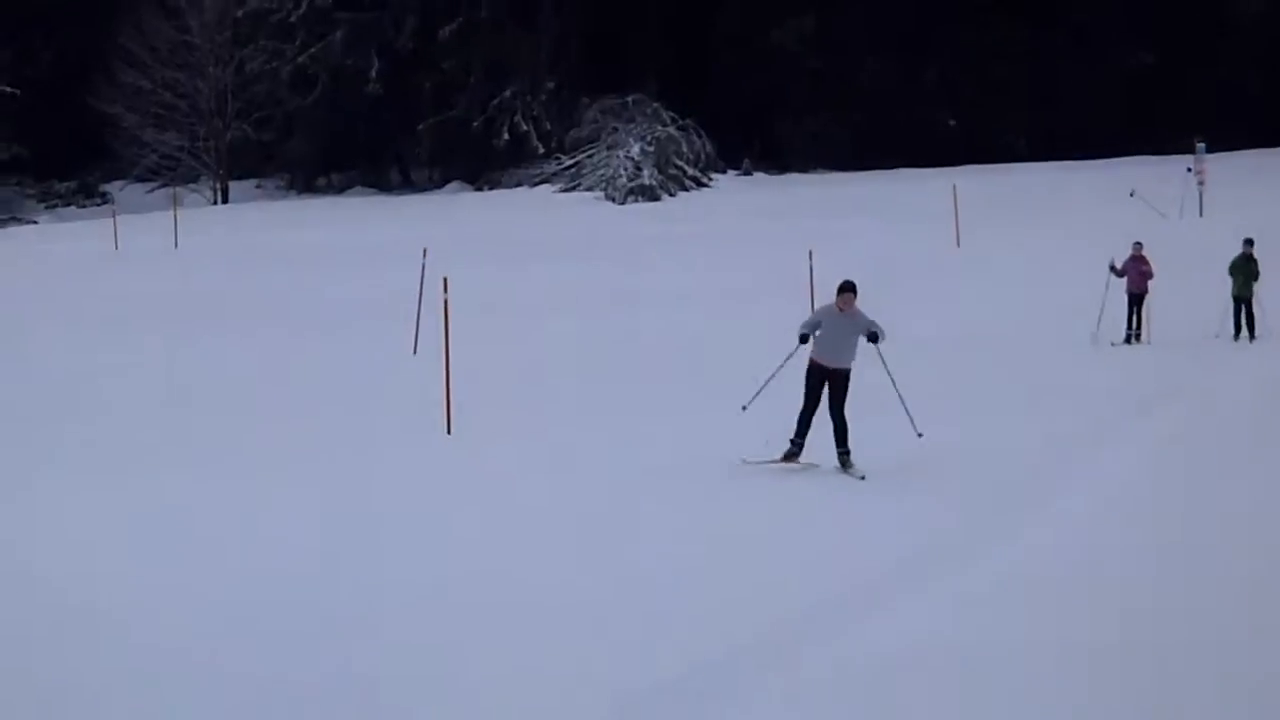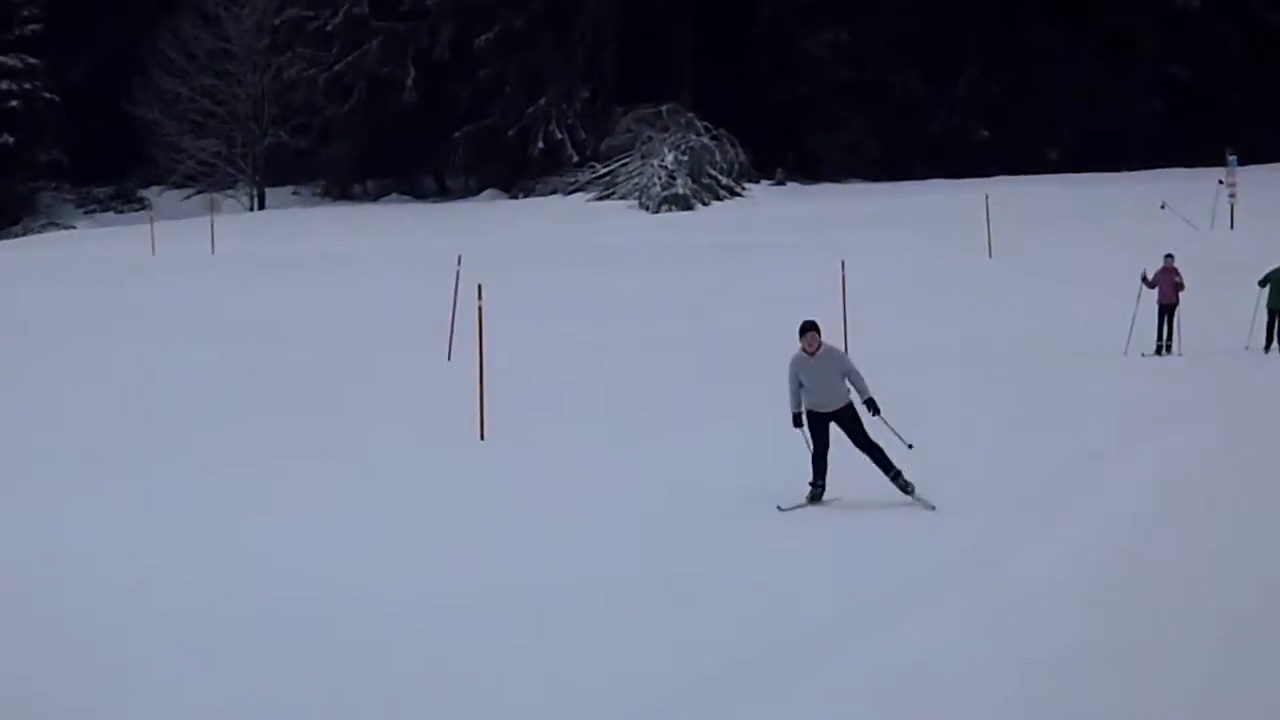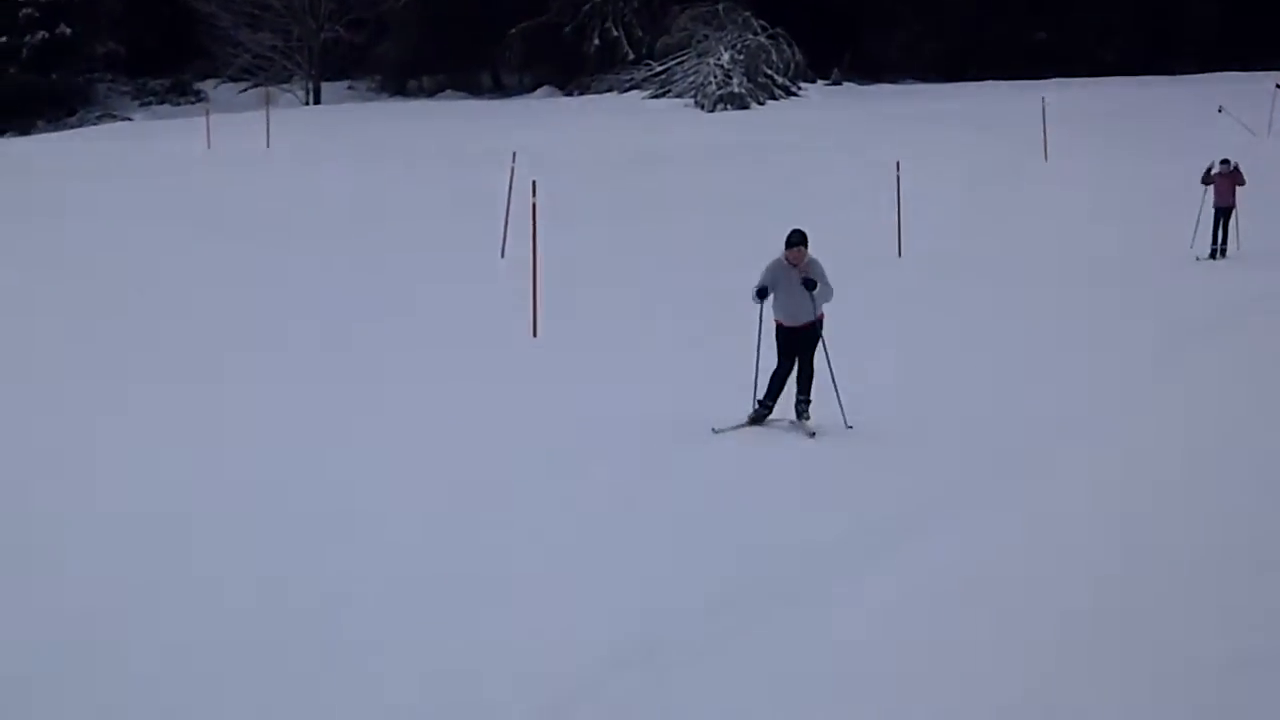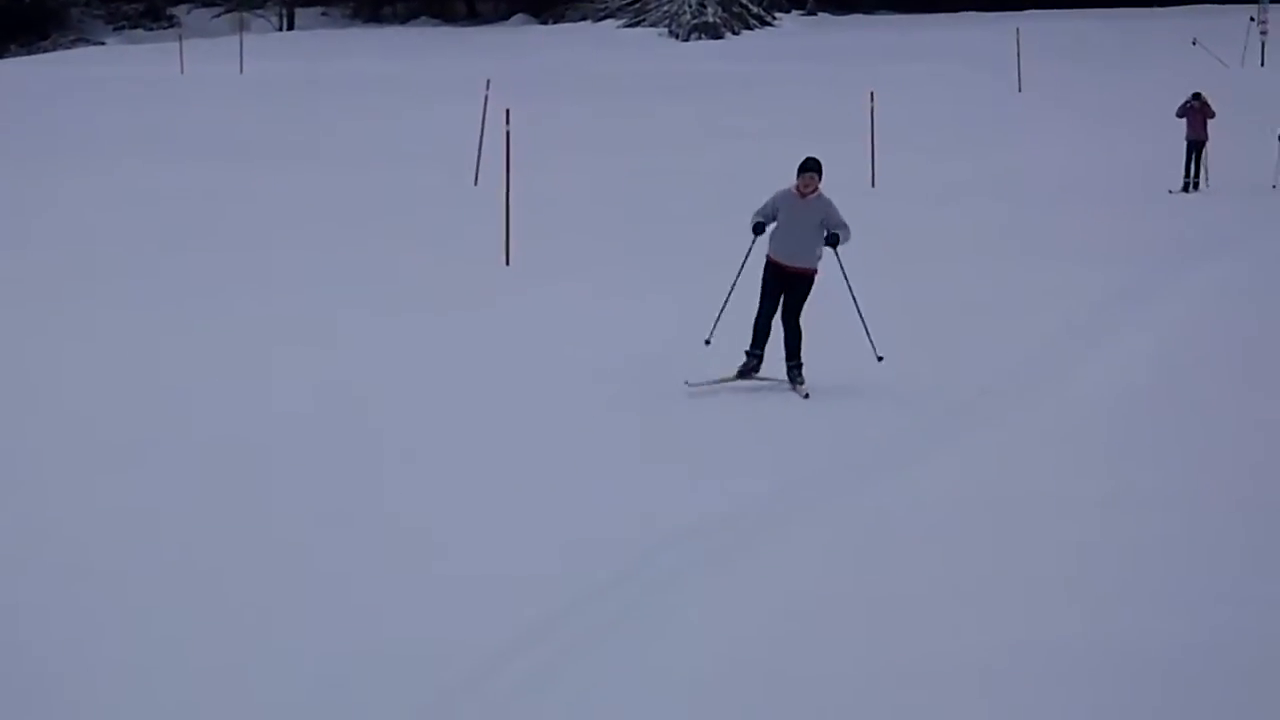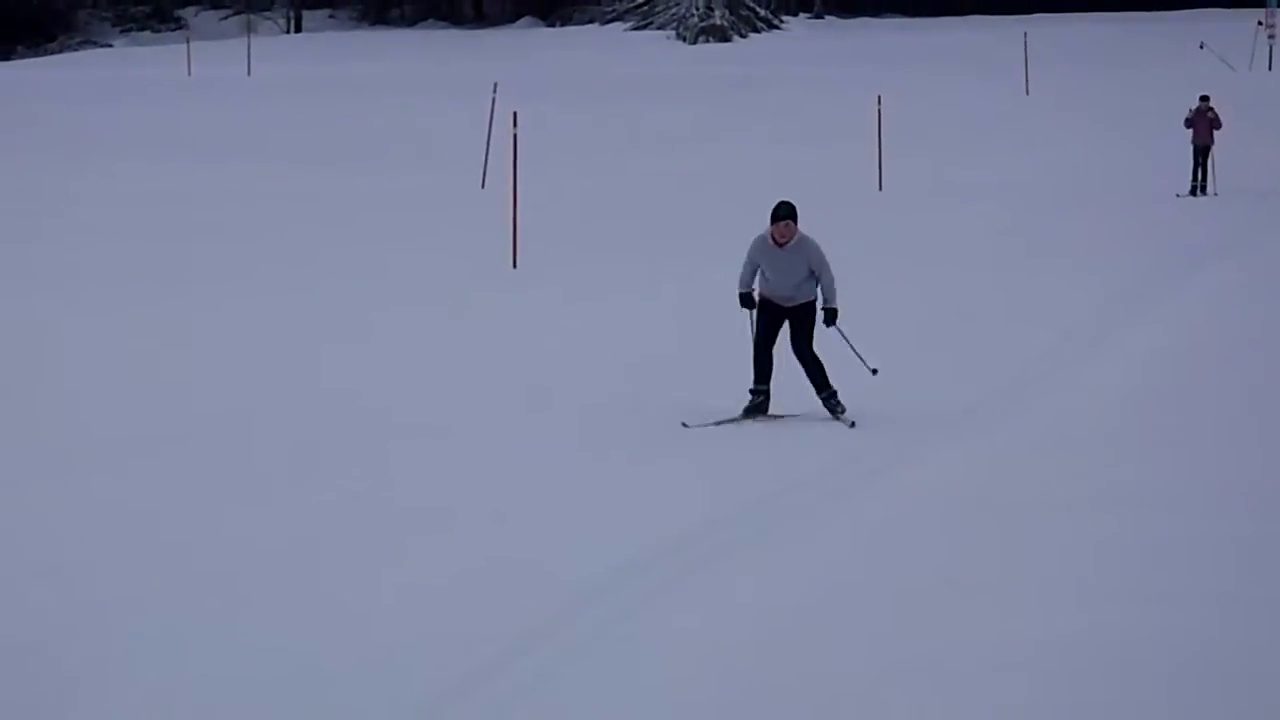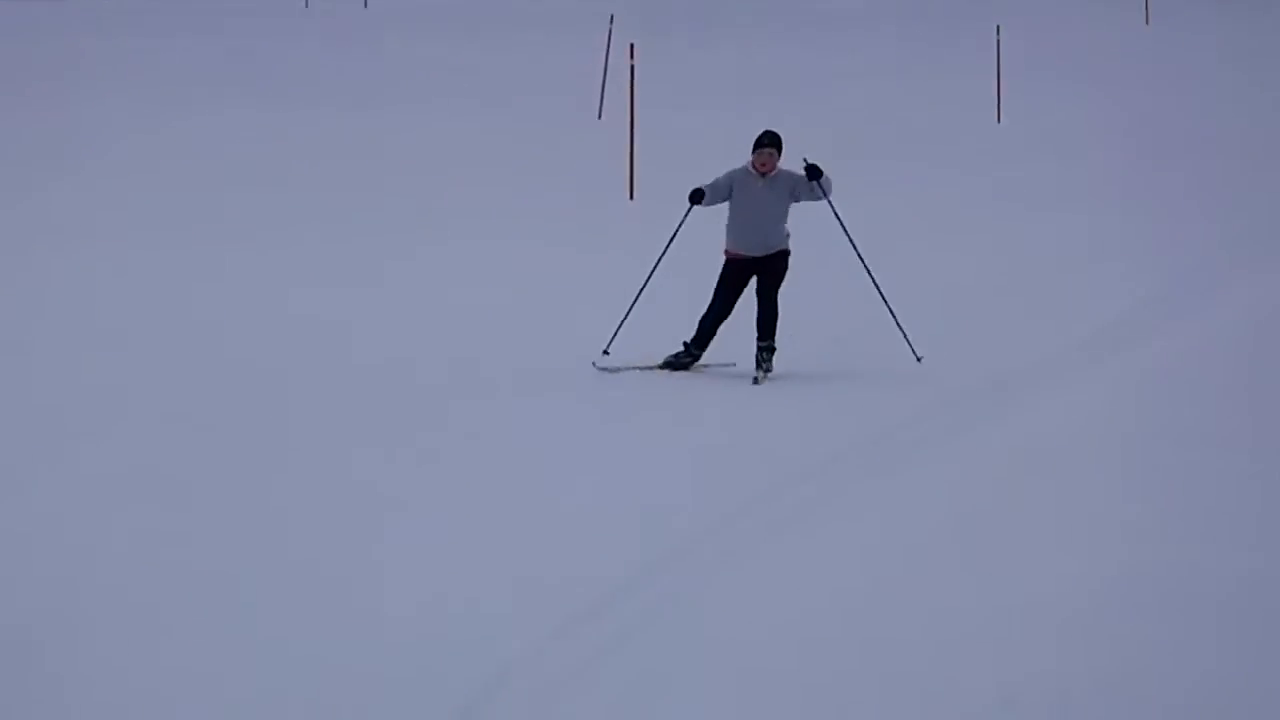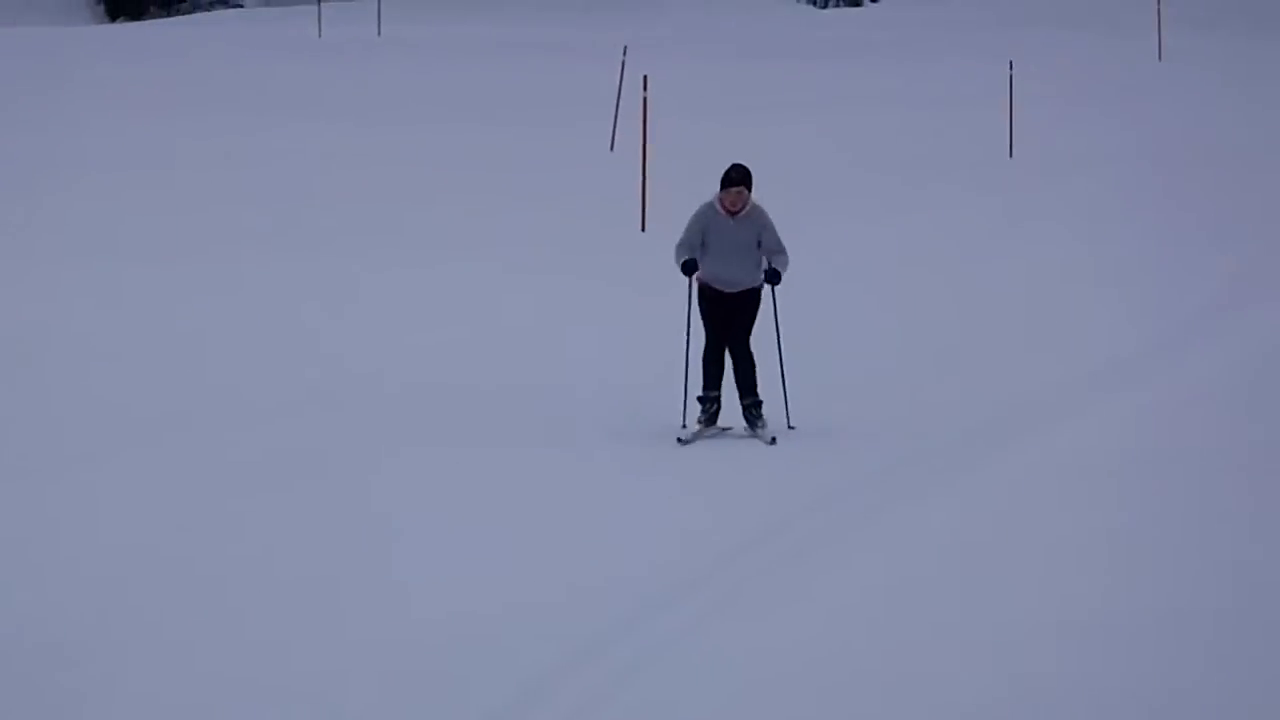
dt=0.7s
person 1, frame 1
left shoulder: (859, 318)
right shoulder: (825, 312)
left elbow: (878, 331)
right elbow: (807, 326)
left wrist: (875, 334)
right wrist: (804, 333)
left hip: (841, 371)
right hip: (817, 365)
left knee: (837, 412)
right knee: (810, 406)
left ankle: (843, 454)
right ankle: (796, 446)
person 1, frame 2
left shoulder: (835, 355)
right shoulder: (797, 362)
left elbow: (854, 375)
right elbow: (795, 387)
left wrist: (867, 397)
right wrist: (796, 411)
left hip: (842, 406)
right hip: (815, 412)
left knee: (863, 442)
right knee: (820, 447)
left ankle: (896, 477)
right ankle: (818, 487)
person 1, frame 3
left shoulder: (813, 265)
right shoulder: (775, 267)
left elbow: (828, 295)
right elbow: (758, 295)
left wrist: (815, 287)
right wrist: (760, 294)
left hip: (811, 322)
right hip: (785, 324)
left knee: (805, 361)
right knee: (785, 365)
left ankle: (802, 403)
right ankle: (766, 406)
person 1, frame 4
left shoulder: (824, 205)
right shoulder: (782, 197)
left elbow: (844, 230)
right elbow: (764, 216)
left wrist: (836, 236)
right wrist: (758, 222)
left hip: (804, 271)
right hip: (775, 265)
left knee: (790, 317)
right knee: (765, 311)
left ankle: (794, 367)
right ankle: (754, 359)
person 1, frame 5
left shoulder: (807, 246)
right shoulder: (760, 243)
left elbow: (825, 274)
right elbow: (750, 265)
left wrist: (830, 305)
right wrist: (744, 290)
left hip: (803, 305)
right hip: (770, 302)
left knee: (803, 350)
right knee: (762, 344)
left ankle: (828, 396)
right ankle: (760, 396)
person 1, frame 6
left shoulder: (789, 181)
right shoulder: (738, 177)
left elbow: (823, 191)
right elbow: (713, 193)
left wrist: (817, 177)
right wrist: (700, 194)
left hip: (775, 254)
right hip: (738, 255)
left knee: (766, 296)
right knee: (719, 307)
left ankle: (765, 352)
right ankle: (691, 351)
person 1, frame 7
left shoulder: (759, 216)
right shoulder: (705, 213)
left elbow: (779, 253)
right elbow: (683, 248)
left wrist: (775, 270)
right wrist: (687, 262)
left hip: (747, 291)
right hip: (710, 288)
left knee: (739, 345)
right knee: (715, 342)
left ankle: (751, 405)
right ankle: (710, 401)
